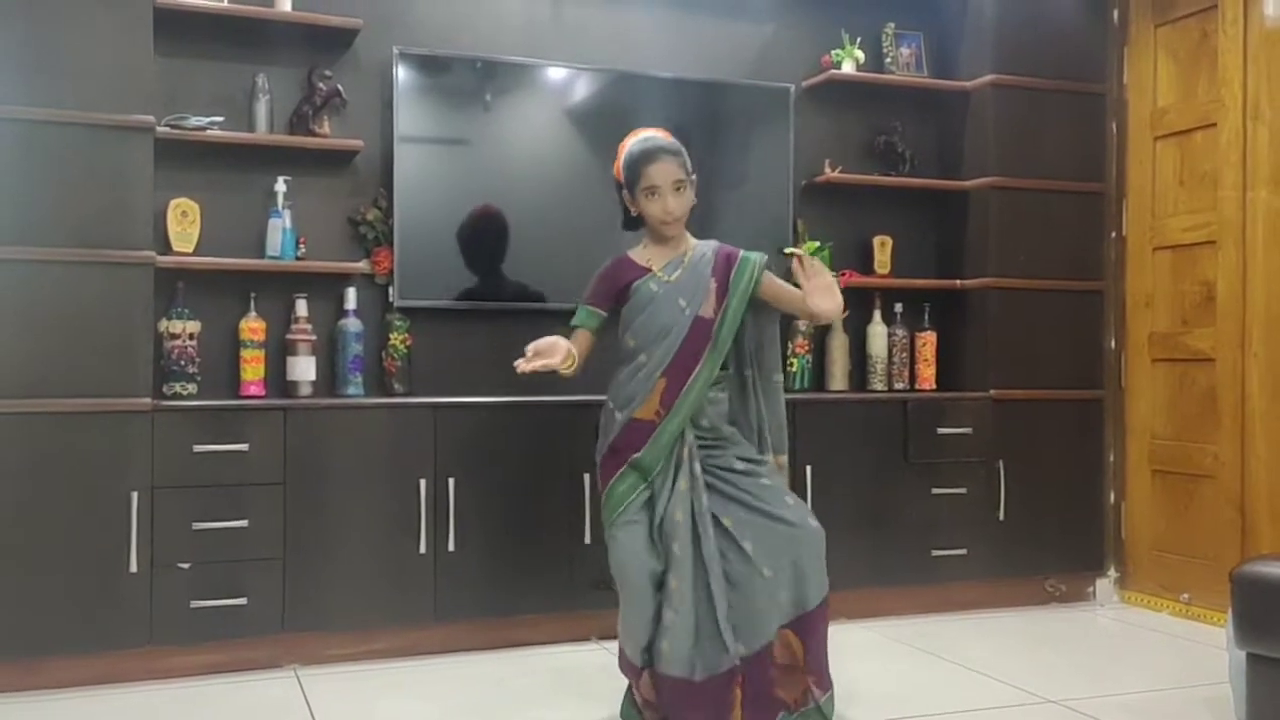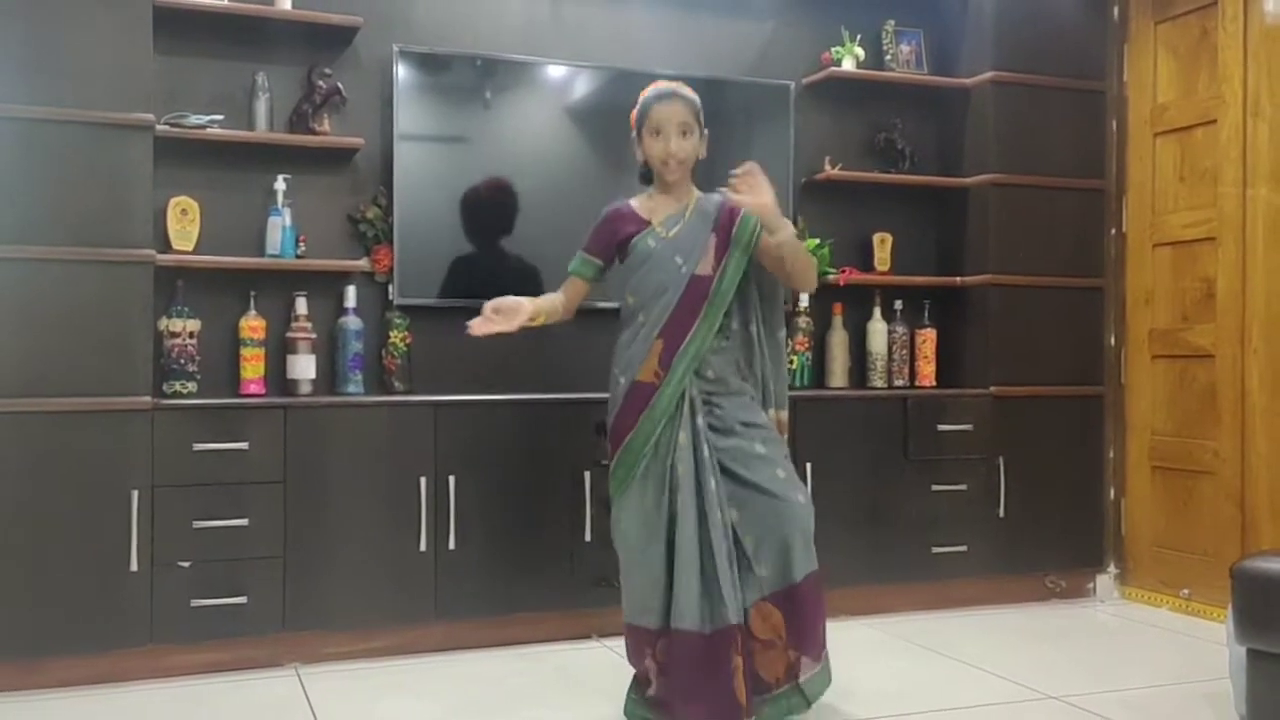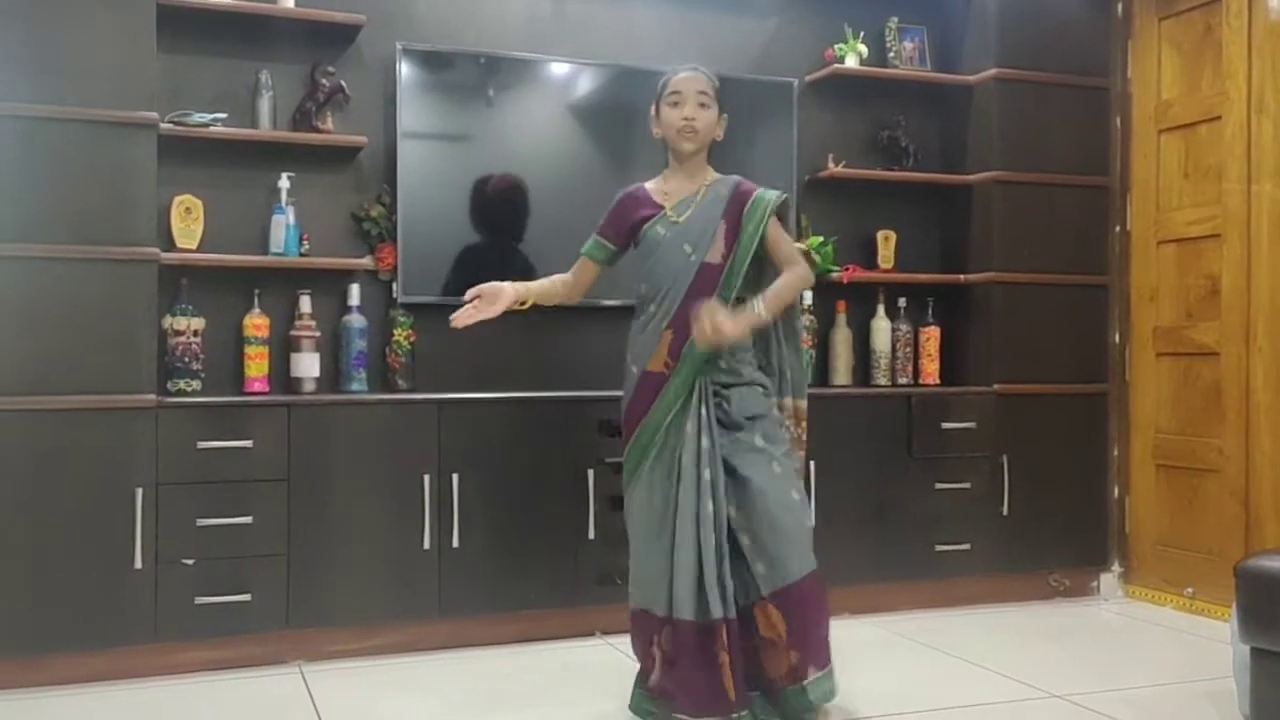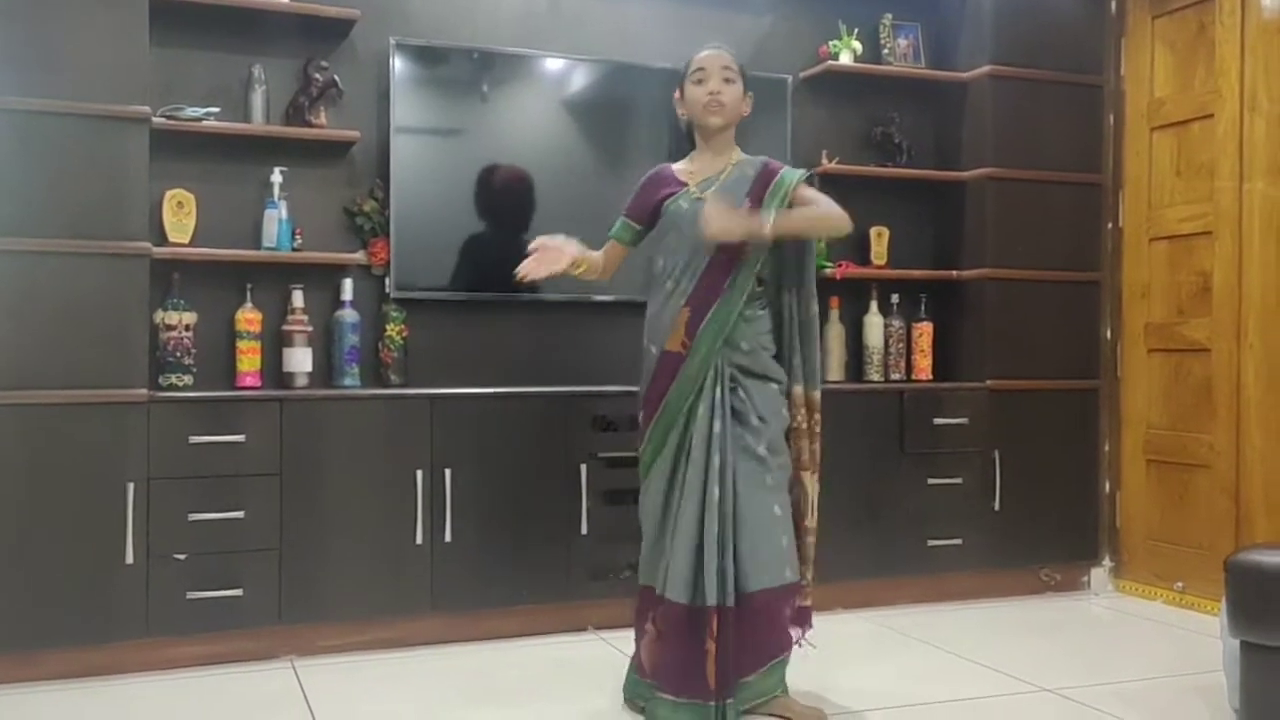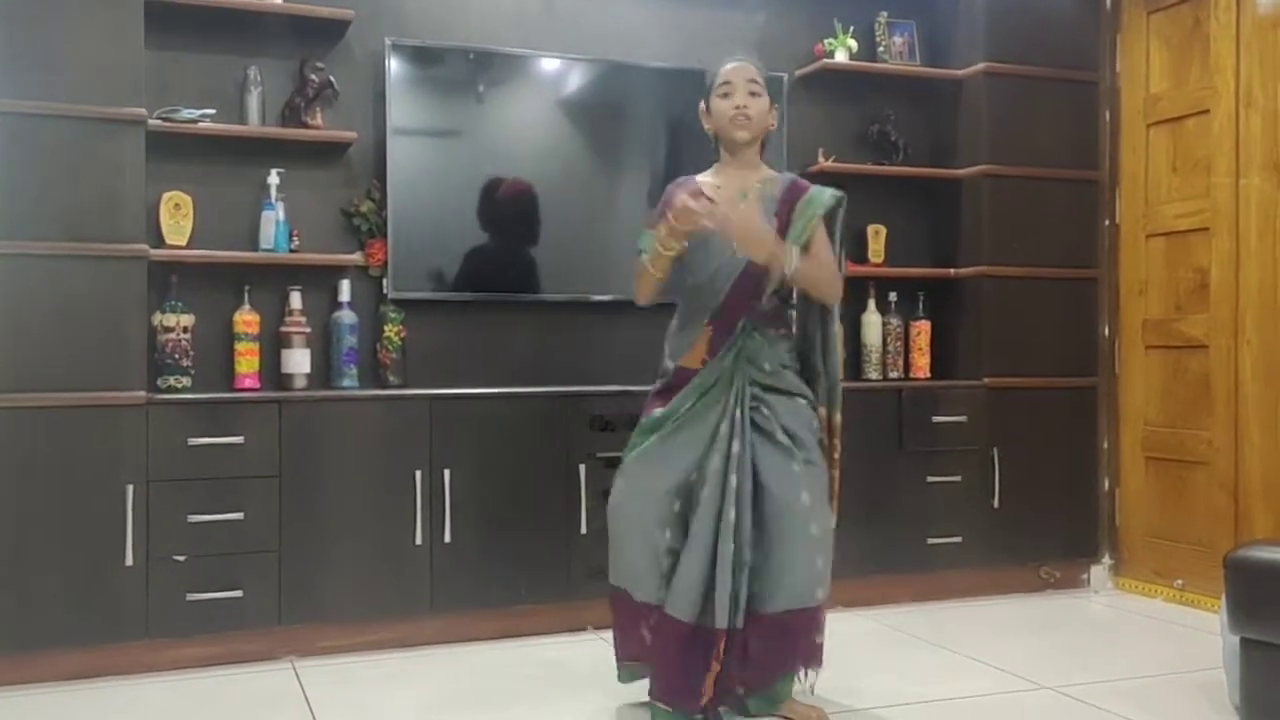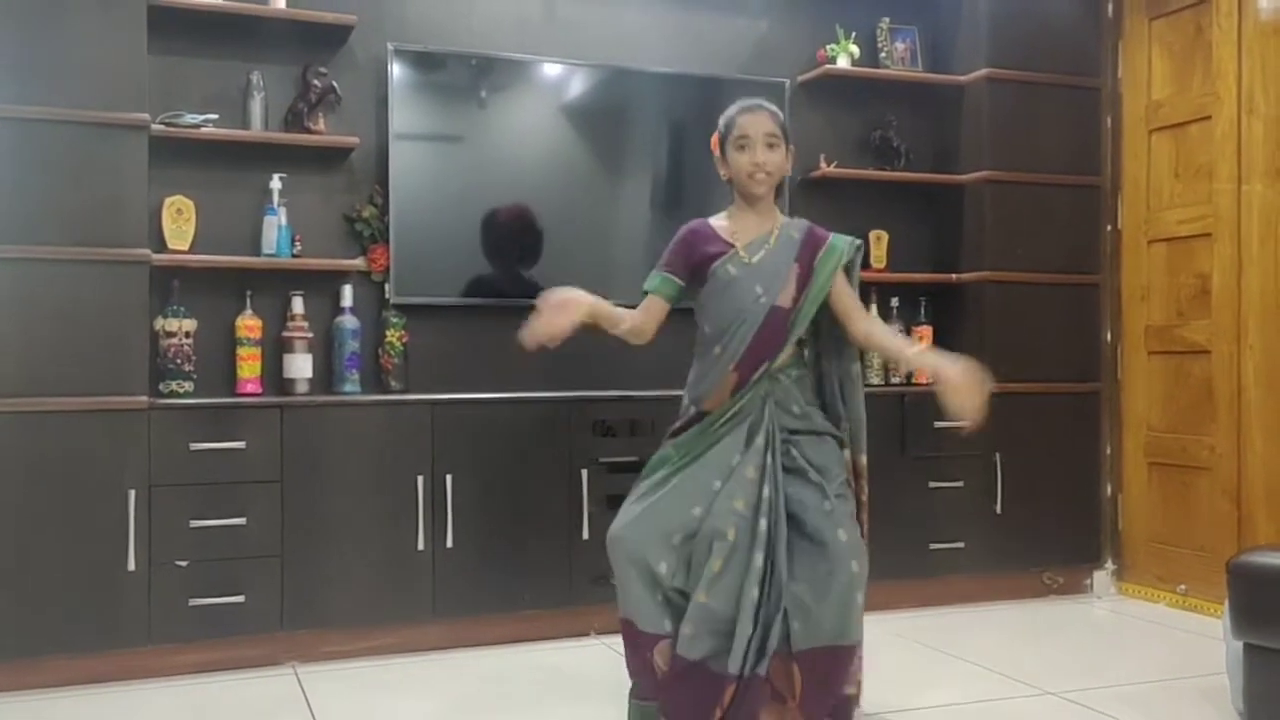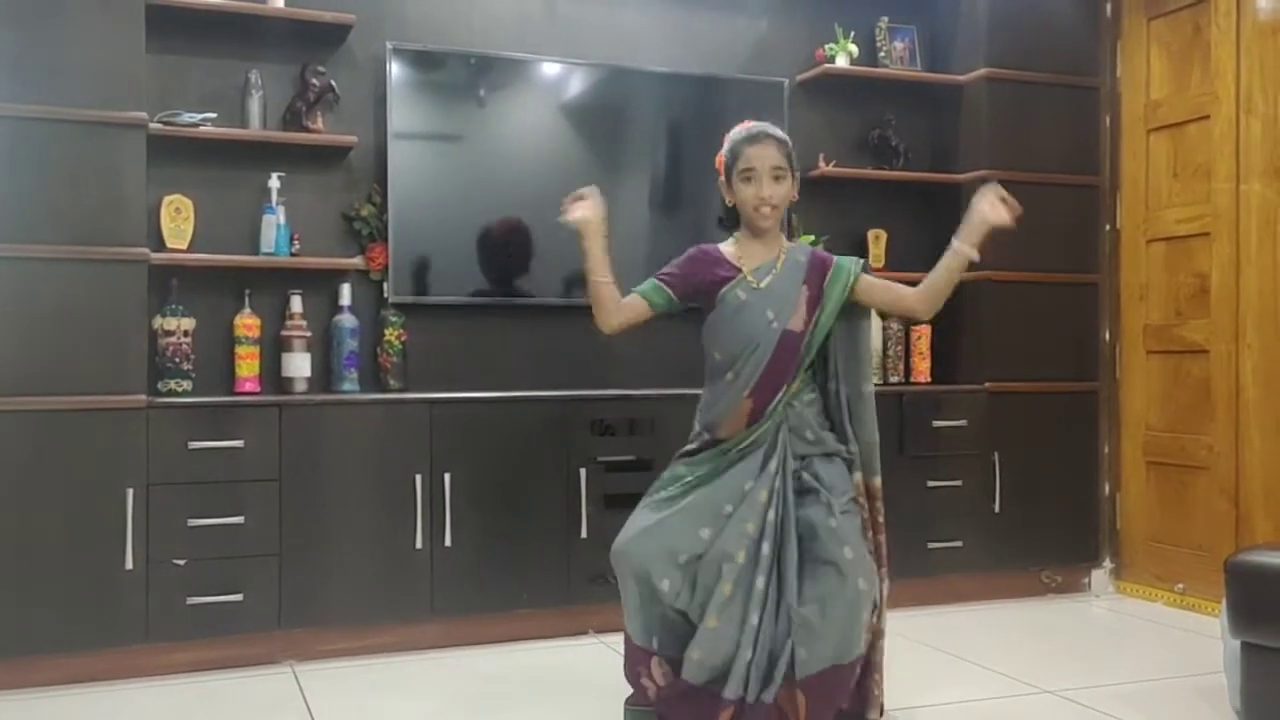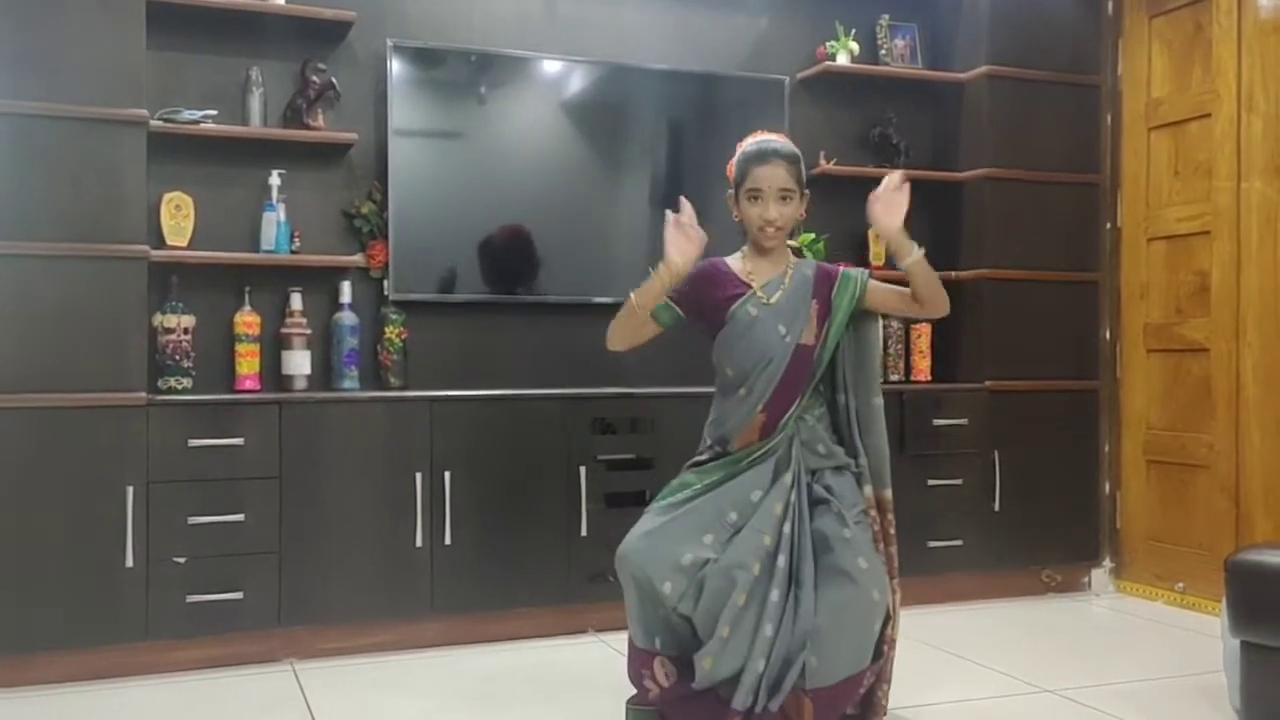
dt=0.2s
person 1, frame 1
left shoulder: (729, 264)
right shoulder: (620, 272)
left elbow: (812, 308)
right elbow: (579, 350)
left wrist: (825, 300)
right wrist: (560, 352)
left hip: (718, 438)
right hip: (642, 444)
left knee: (792, 537)
right knee: (651, 572)
person 1, frame 2
left shoulder: (732, 211)
right shoulder: (620, 221)
left elbow: (807, 278)
right elbow: (567, 302)
left wrist: (769, 221)
right wrist: (526, 308)
left hip: (726, 395)
right hip: (651, 401)
left knee: (778, 508)
right knee: (661, 533)
person 1, frame 3
left shoulder: (745, 199)
right shoulder: (634, 203)
left elbow: (799, 269)
right elbow: (576, 282)
left wrist: (744, 319)
right wrist: (519, 293)
left hip: (737, 384)
right hip: (663, 388)
left knee: (768, 513)
right knee: (670, 523)
person 1, frame 4
left shoulder: (769, 178)
right shoulder: (658, 183)
left elbow: (836, 223)
right elbow: (608, 265)
left wrist: (756, 224)
right wrist: (576, 253)
left hip: (750, 371)
right hip: (676, 369)
left knee: (756, 512)
right knee: (679, 509)
person 1, frame 5
left shoulder: (798, 198)
right shoulder: (683, 195)
left elbow: (828, 288)
right elbow: (644, 286)
left wrist: (769, 246)
right wrist: (672, 234)
left hip: (772, 385)
right hip: (694, 385)
left knee: (788, 524)
right knee: (643, 508)
person 1, frame 6
left shoulder: (815, 246)
right shoulder: (697, 240)
left elbow: (863, 327)
right elbow: (638, 328)
left wrist: (935, 363)
right wrist: (582, 306)
left hip: (794, 429)
right hip: (714, 428)
left knee: (828, 564)
right knee: (642, 541)
person 1, frame 7
left shoulder: (821, 270)
right shoulder: (704, 266)
left elbow: (920, 304)
right elbow: (612, 319)
left wrist: (971, 231)
right wrist: (594, 236)
left hip: (804, 452)
right hip: (724, 454)
left knee: (843, 585)
right knee: (643, 555)
person 1, frame 8
left shoulder: (829, 284)
right shoulder: (710, 280)
left elbow: (934, 305)
right elbow: (620, 339)
left wrist: (899, 243)
right wrist: (670, 272)
left hip: (813, 466)
right hip: (733, 465)
left knee: (855, 594)
right knee: (647, 561)
